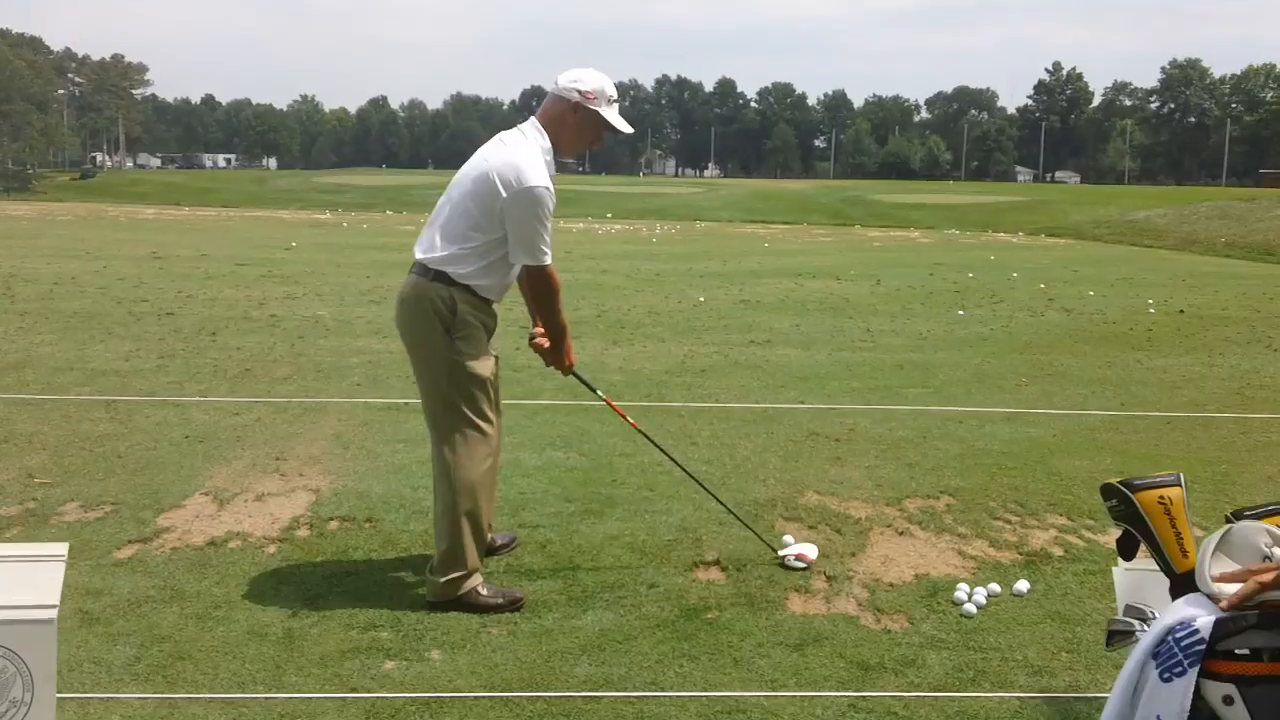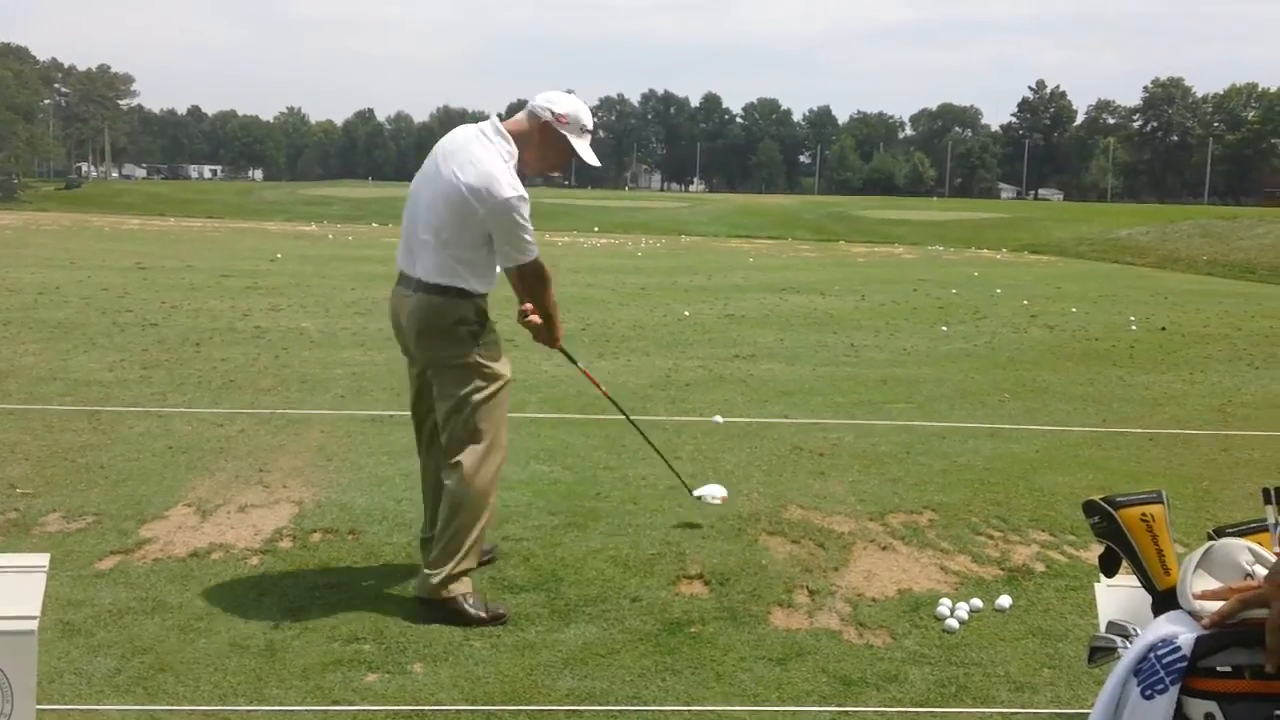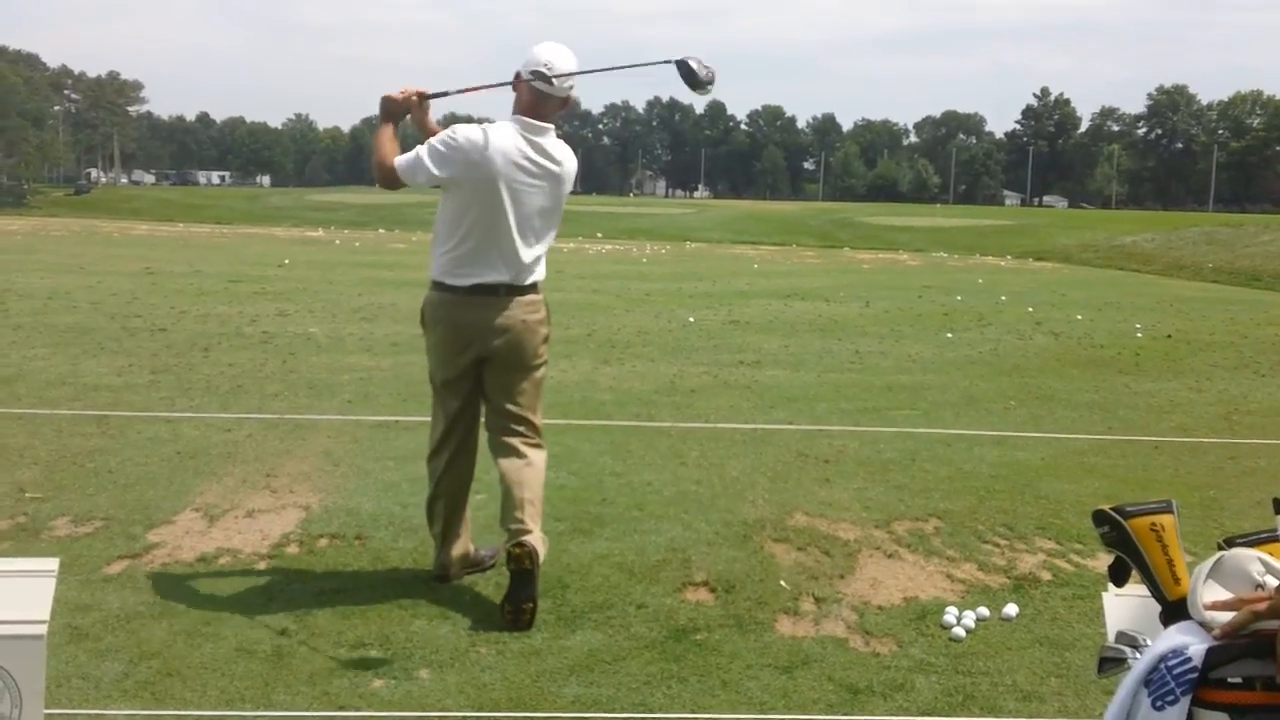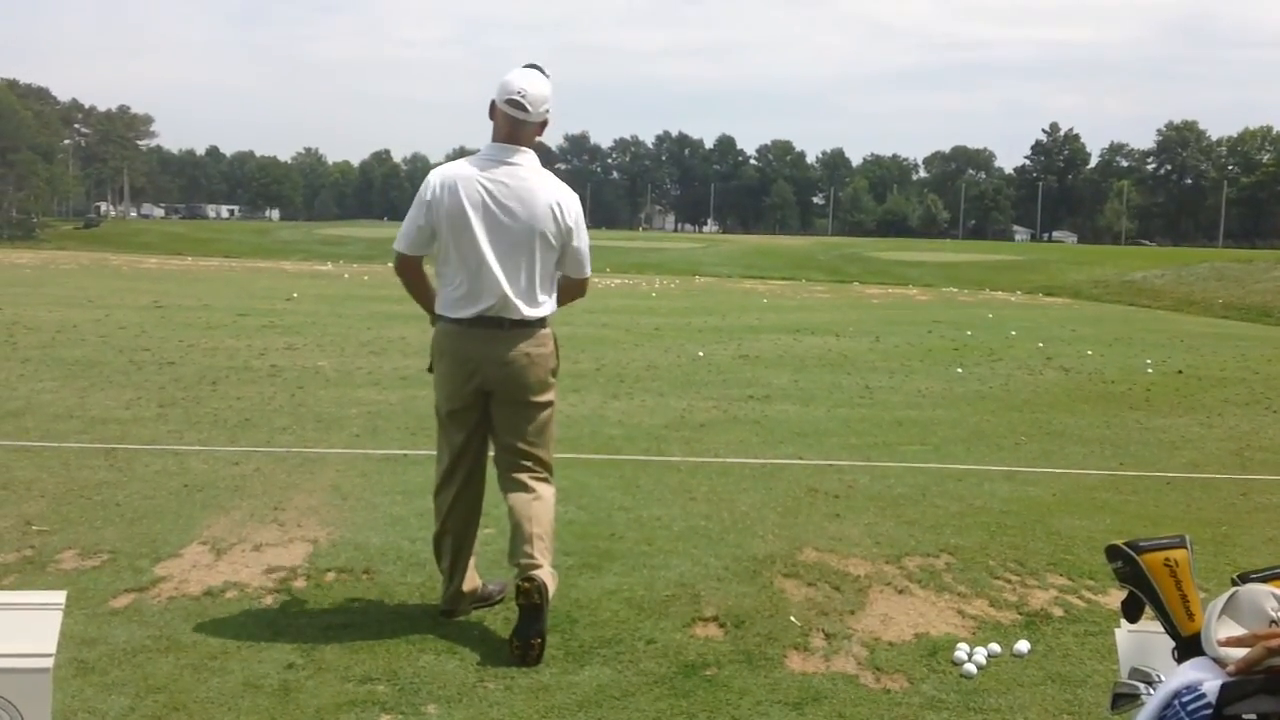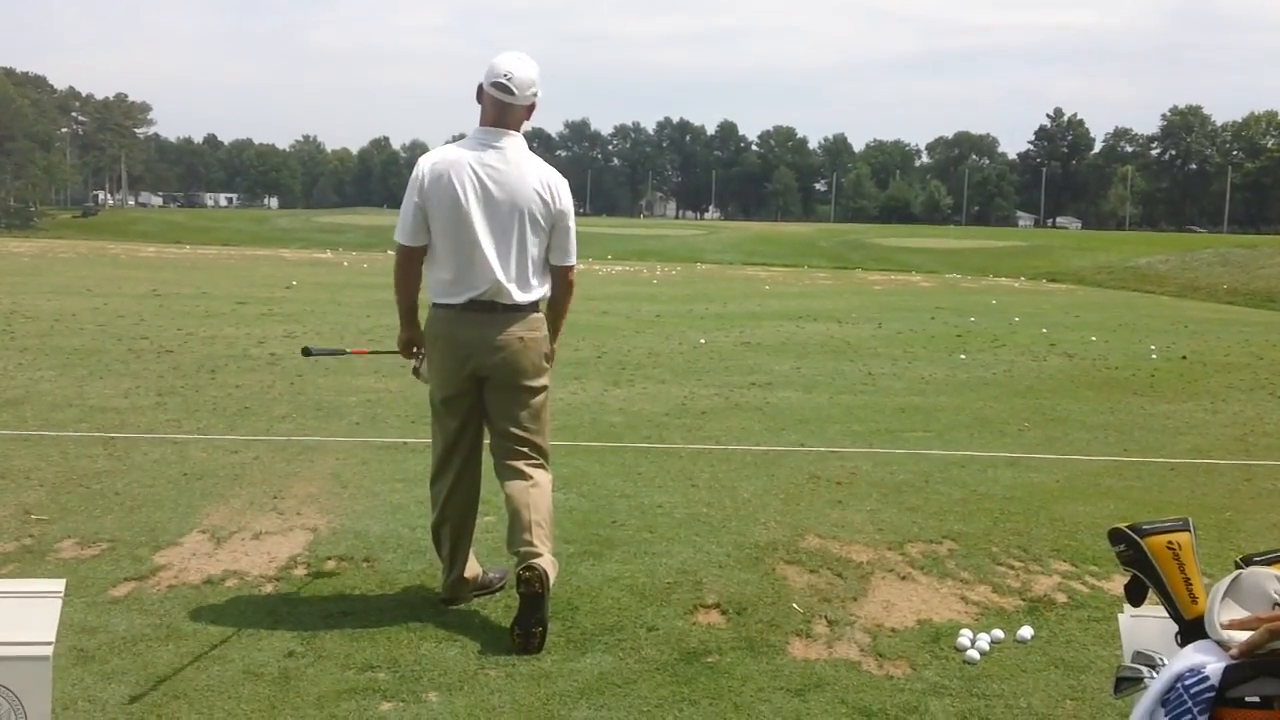
dt=1s
person 1, frame 1
left shoulder: (516, 144)
right shoulder: (529, 177)
left elbow: (528, 264)
right elbow: (538, 272)
left wrist: (539, 323)
right wrist: (560, 337)
left hip: (450, 300)
right hip: (446, 305)
left knee: (477, 426)
right knee: (468, 436)
left ankle: (471, 533)
right ankle: (454, 579)
person 1, frame 2
left shoulder: (463, 136)
right shoulder: (502, 192)
right elbow: (527, 270)
left wrist: (528, 299)
right wrist: (547, 320)
left hip: (418, 303)
right hip: (450, 315)
left knee: (444, 435)
right knee: (480, 442)
left ankle: (444, 544)
right ankle: (445, 585)
person 1, frame 3
left shoulder: (472, 142)
right shoulder: (565, 162)
left elbow: (387, 173)
left wrist: (391, 117)
right wrist: (426, 122)
left hip: (453, 308)
right hip: (520, 312)
left knee: (450, 435)
right knee: (519, 435)
left ankle: (451, 552)
right ankle: (524, 546)
person 1, frame 4
left shoulder: (444, 181)
right shoulder: (561, 197)
left elbow: (405, 261)
right elbow: (576, 285)
left hip: (458, 343)
right hip: (526, 346)
left knee: (457, 471)
right knee: (528, 471)
left ankle: (458, 587)
right ankle: (534, 582)
person 1, frame 5
left shoulder: (433, 167)
right shoulder: (549, 180)
left elbow: (408, 257)
right elbow: (563, 274)
left wrist: (409, 327)
right wrist: (551, 335)
left hip: (451, 330)
right hip: (519, 332)
left knee: (453, 461)
right knee: (525, 459)
left ankle: (458, 576)
right ankle: (534, 566)
